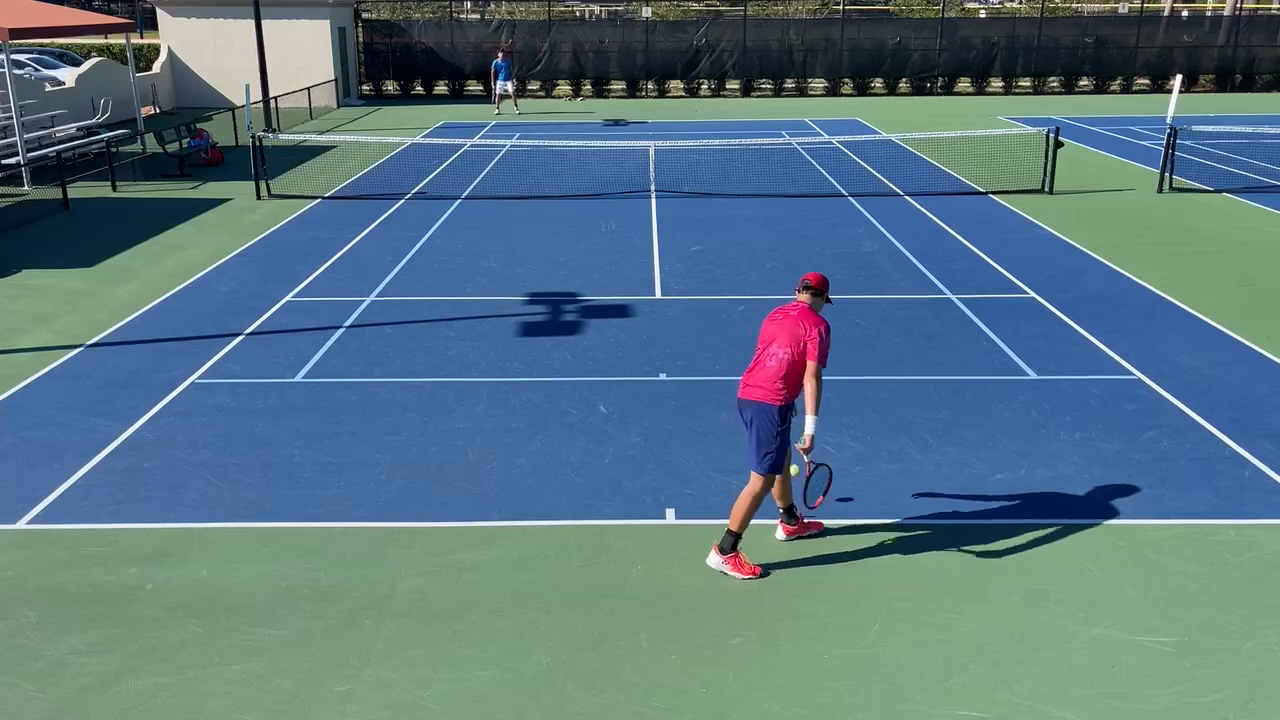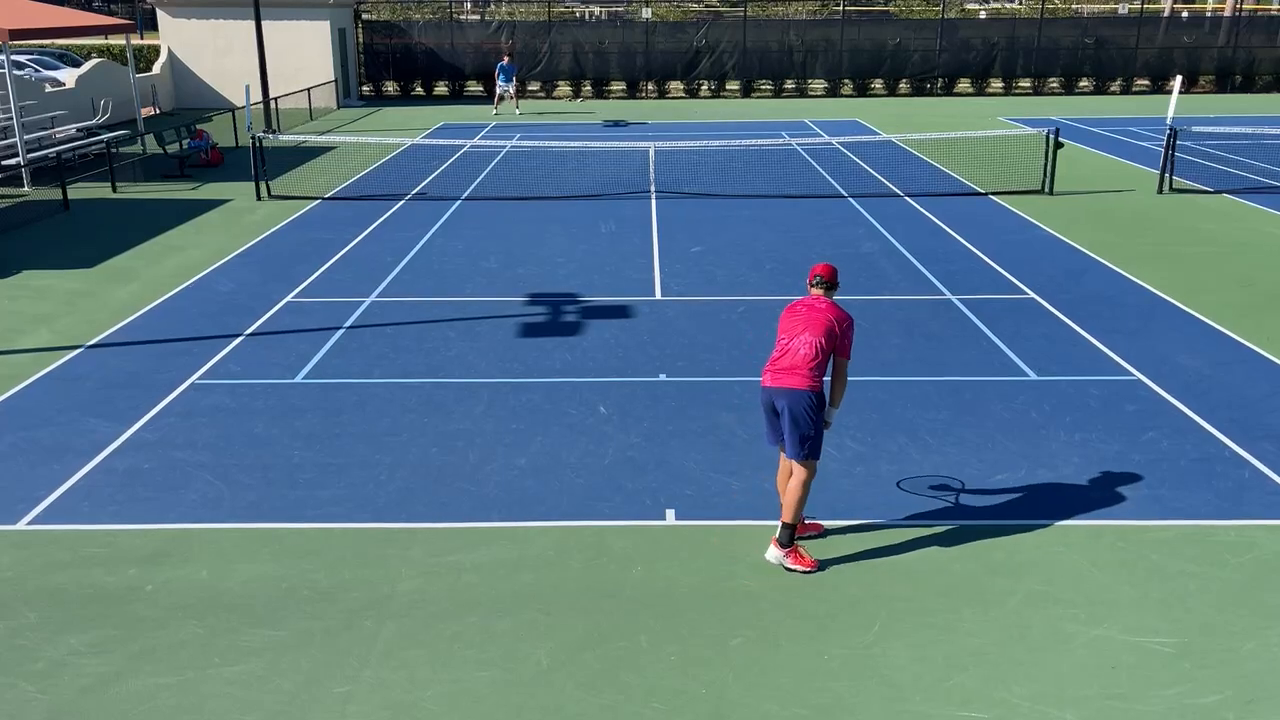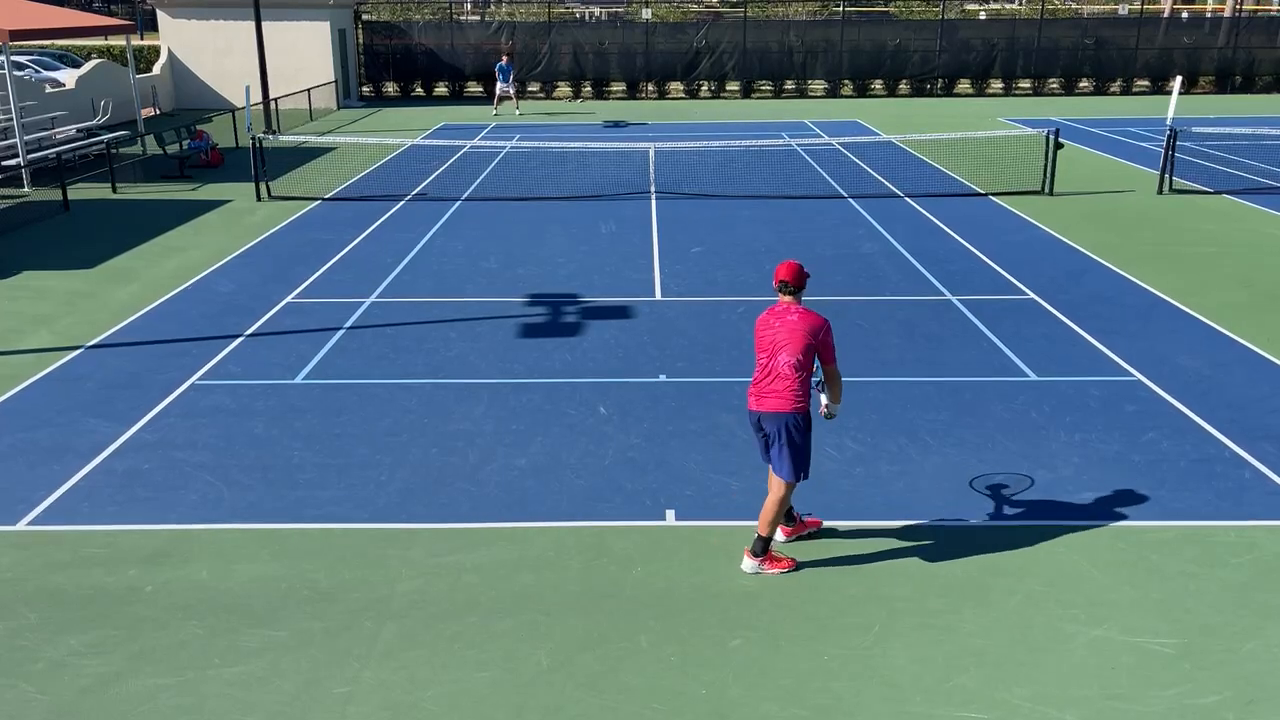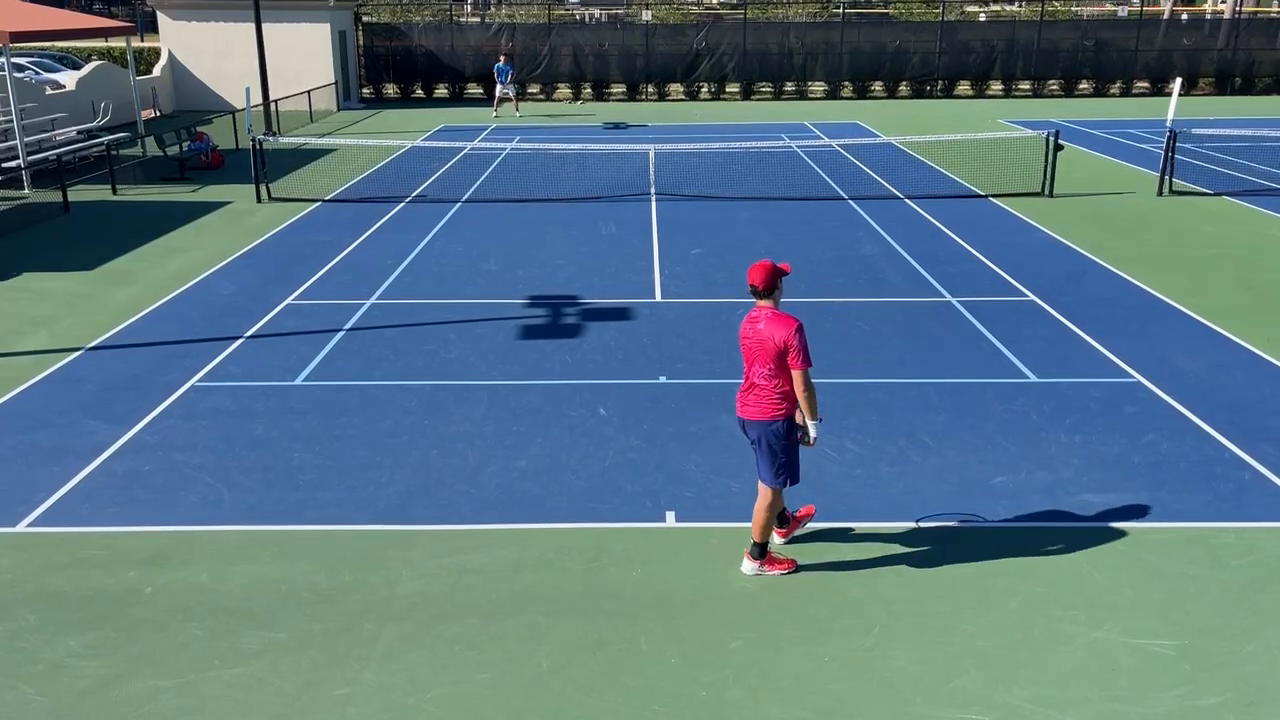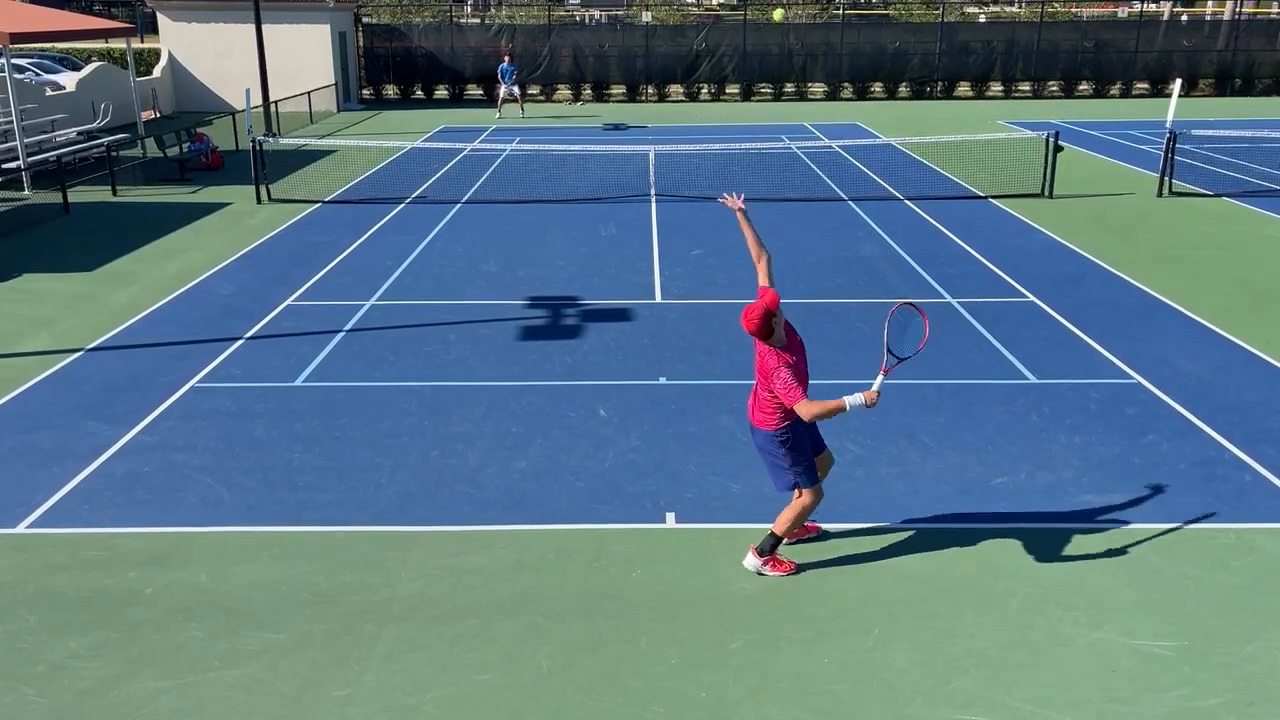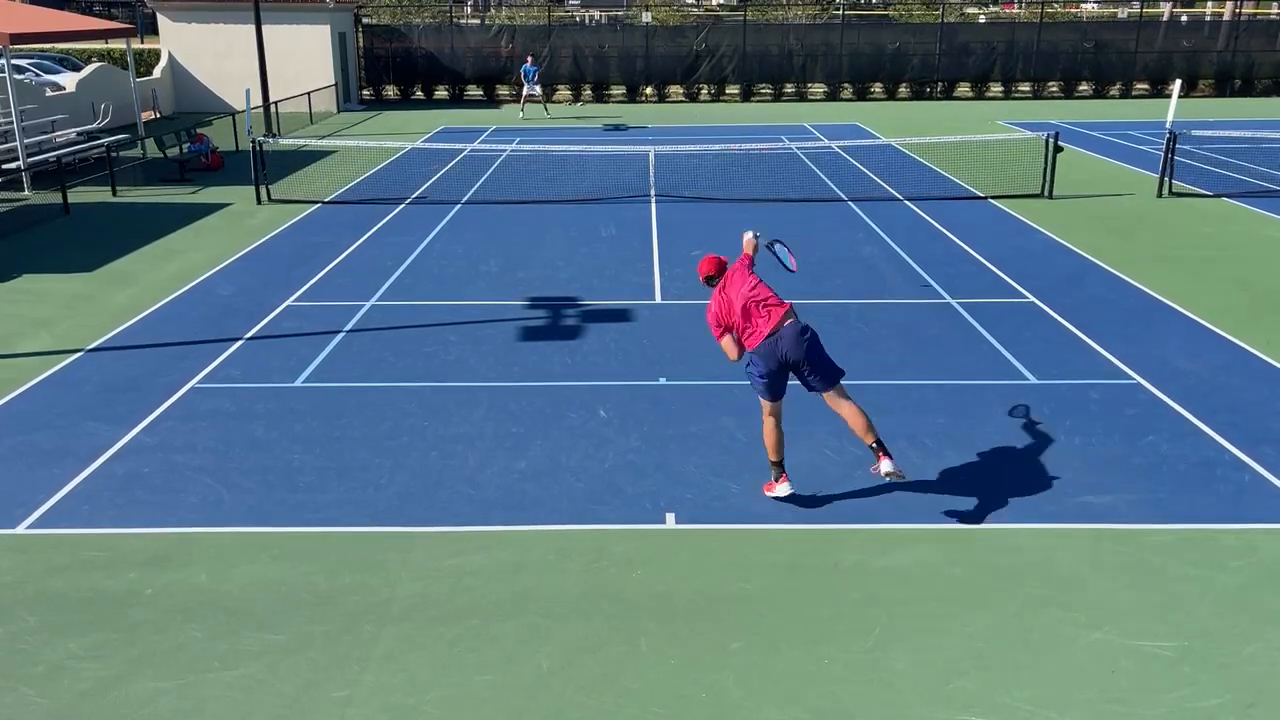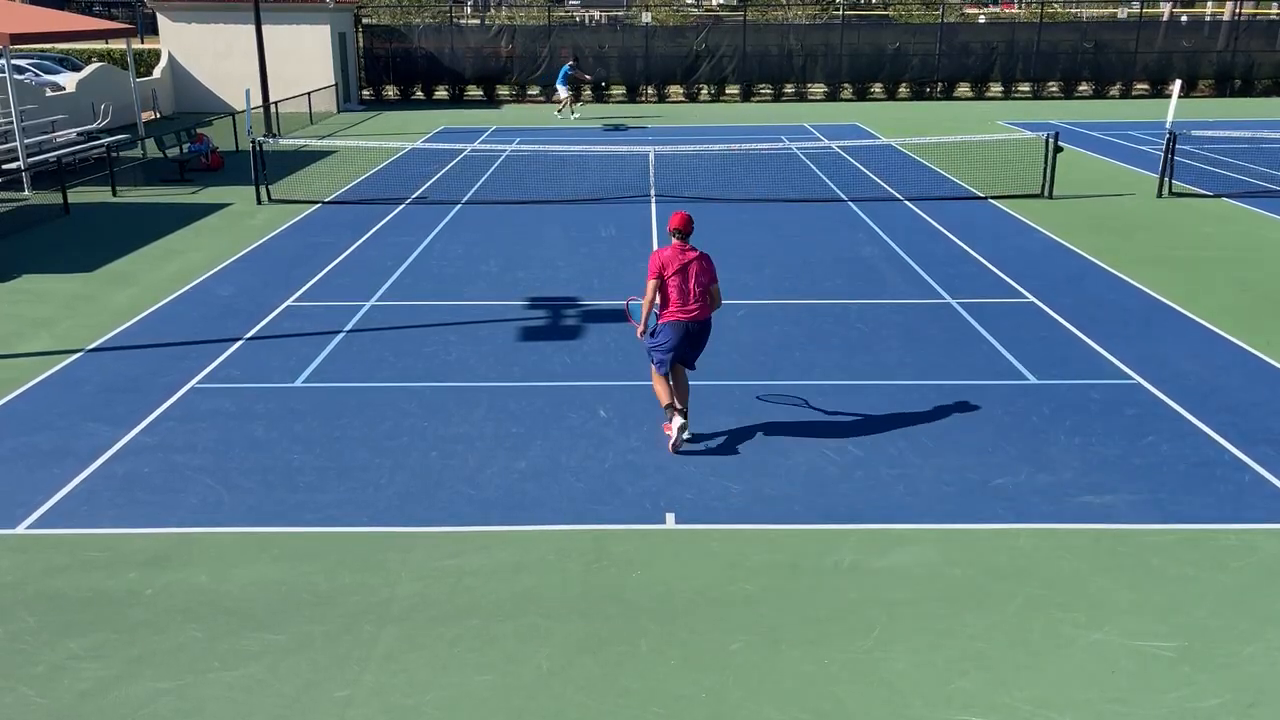
dt=0.7s
person 1, frame 1
left shoulder: (775, 315)
right shoulder: (817, 324)
right elbow: (812, 377)
right wrist: (810, 428)
left hip: (748, 393)
right hip: (770, 402)
left knee: (780, 457)
right knee: (761, 480)
left ankle: (791, 522)
right ankle: (724, 552)
person 1, frame 2
left shoulder: (790, 310)
right shoulder: (842, 318)
right elbow: (839, 372)
right wrist: (831, 413)
left hip: (769, 385)
right hip: (801, 391)
left knee: (788, 457)
right knee: (804, 470)
left ankle: (793, 522)
right ankle: (782, 545)
person 1, frame 3
left shoulder: (762, 320)
right shoulder: (818, 324)
right elbow: (832, 375)
right wrist: (834, 405)
left hip: (756, 406)
right hip: (788, 411)
left knee: (778, 470)
right knee: (783, 484)
left ankle: (789, 523)
right ankle: (757, 555)
person 1, frame 4
left shoulder: (748, 322)
right shoulder: (790, 327)
right elbow: (802, 386)
left wrist: (795, 411)
right wrist: (812, 423)
left hip: (747, 410)
right hip: (772, 417)
left knee: (772, 476)
right knee: (770, 487)
left ankle: (783, 523)
right ankle: (756, 557)
person 1, frame 5
left shoulder: (764, 317)
right shoulder: (779, 365)
left elbow: (761, 260)
right elbow: (807, 411)
left wrist: (741, 216)
right wrist: (856, 400)
left hip: (783, 419)
right hip: (777, 429)
left knee: (823, 462)
right knee: (810, 495)
left ankle: (792, 528)
right ankle: (761, 554)
person 1, frame 6
left shoulder: (715, 311)
right shoulder: (739, 271)
left elbow: (735, 355)
right elbow: (751, 246)
right wrist: (750, 238)
left hip: (762, 353)
right hip: (793, 333)
left knee: (771, 414)
right knee: (837, 397)
left ankle: (778, 480)
right ankle: (883, 458)
person 1, frame 7
left shoulder: (659, 256)
right shoulder: (704, 259)
left elbow: (650, 296)
right elbow: (716, 301)
left wrist: (643, 324)
left hip: (673, 324)
right hip: (702, 325)
left knee: (659, 376)
right knee: (678, 370)
left ankle: (675, 418)
right ankle: (681, 420)
